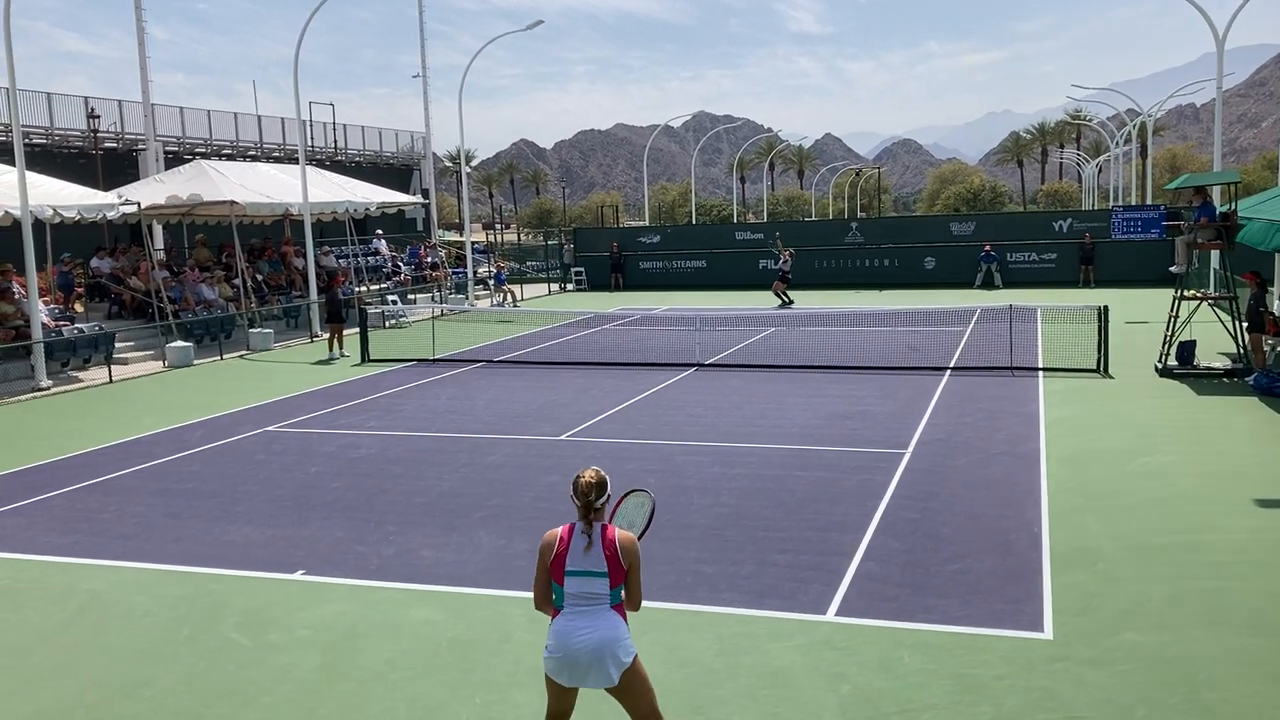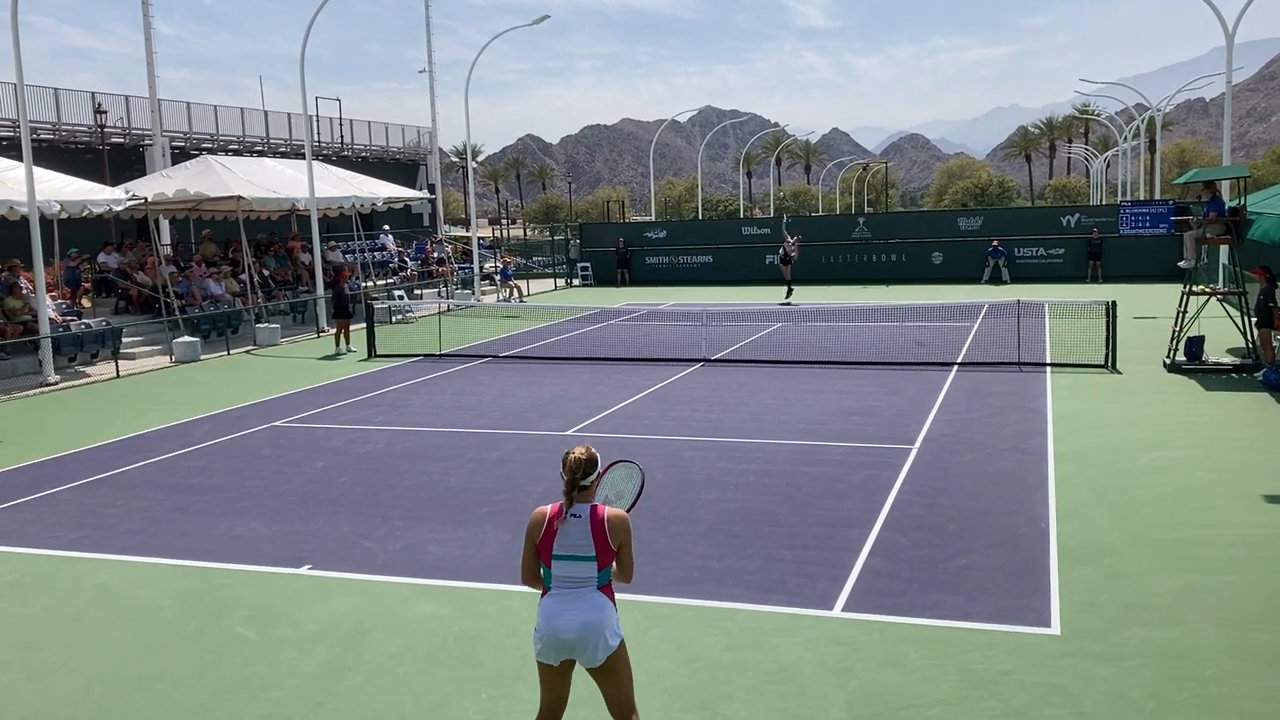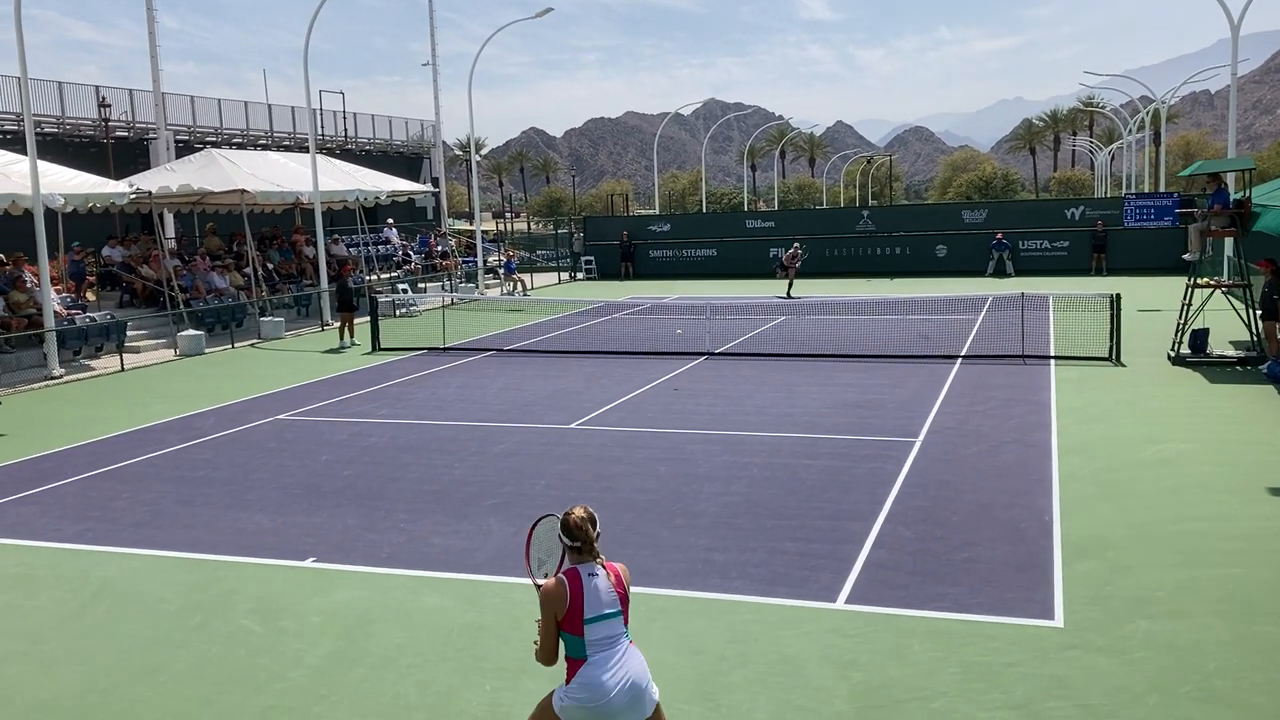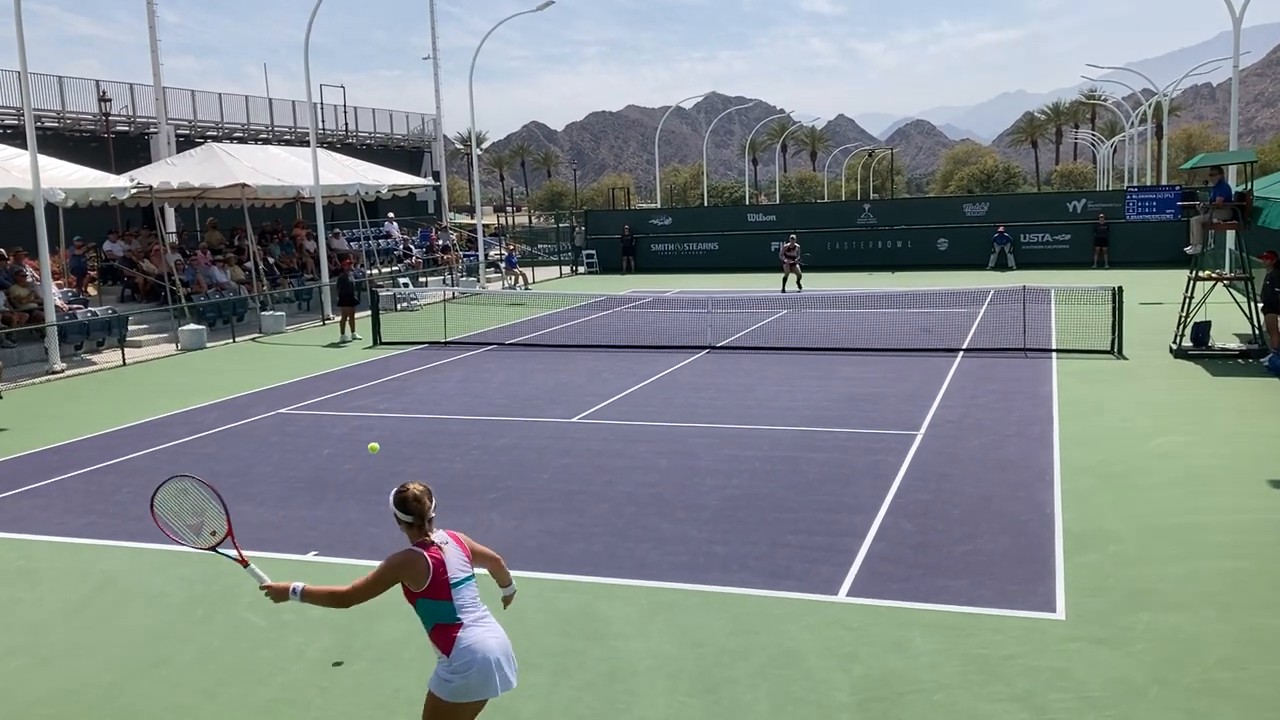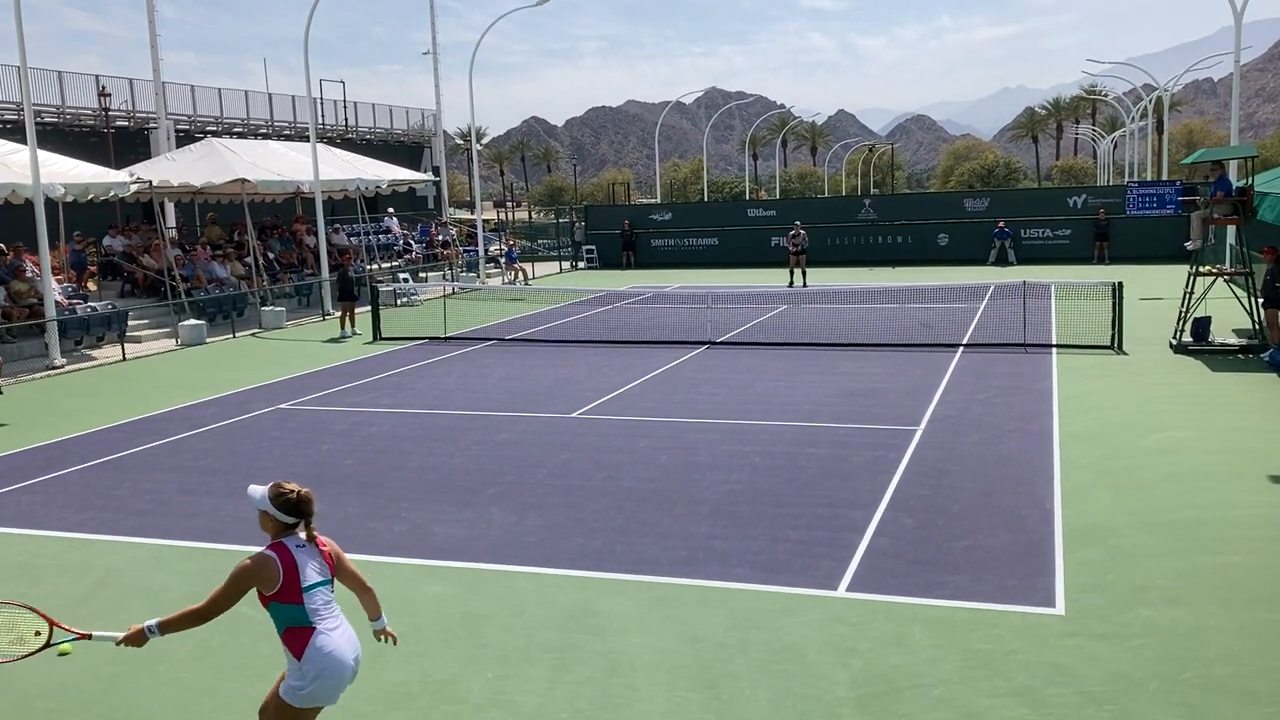
dt=0.4s
person 1, frame 1
left shoulder: (552, 540)
right shoulder: (626, 542)
left elbow: (541, 603)
right elbow: (634, 603)
left hip: (562, 641)
right hip: (612, 642)
person 1, frame 2
left shoulder: (540, 518)
right shoulder: (616, 520)
left elbow: (529, 578)
right elbow: (625, 576)
left hip: (551, 624)
right hip: (598, 625)
person 1, frame 3
left shoulder: (554, 589)
right shoulder: (619, 573)
left elbow: (547, 658)
left wrist: (543, 646)
left hip: (585, 692)
right hip: (634, 685)
person 1, frame 4
left shoulder: (408, 560)
right shoulder: (456, 540)
left elbow: (346, 597)
right elbow: (495, 561)
left wrist: (294, 591)
right wrist: (508, 589)
left hip: (466, 658)
right hip: (497, 647)
person 1, frame 5
left shoulder: (260, 564)
right shoulder: (324, 546)
left elbow: (204, 613)
right elbow: (365, 590)
left wrist: (150, 630)
right wrist: (378, 623)
left hip: (319, 663)
right hip: (347, 649)
